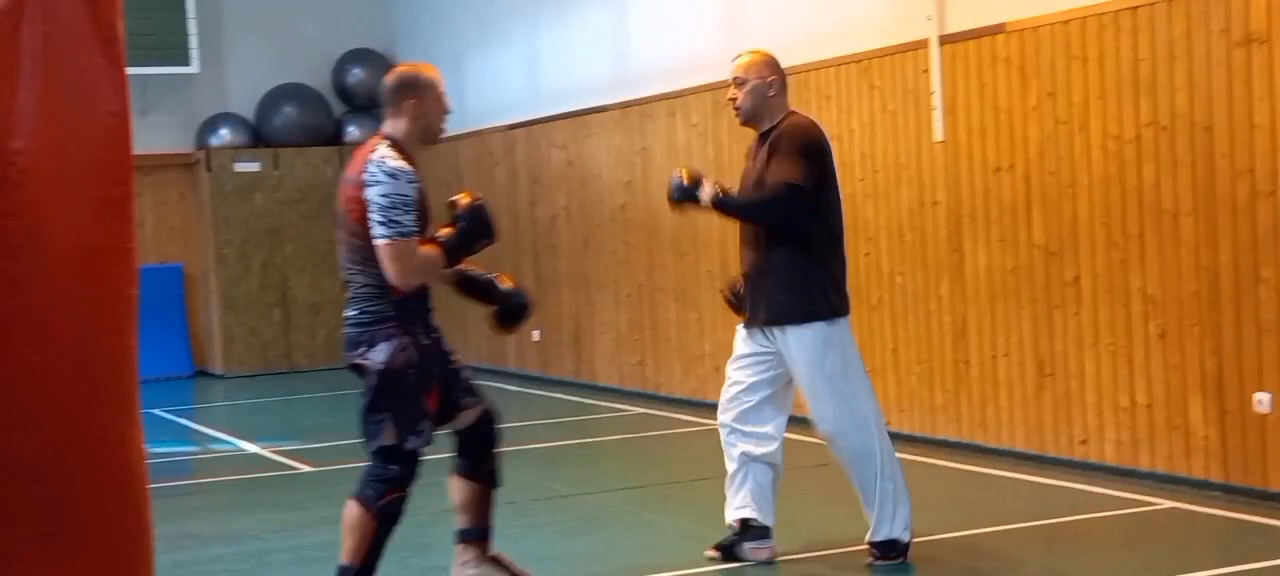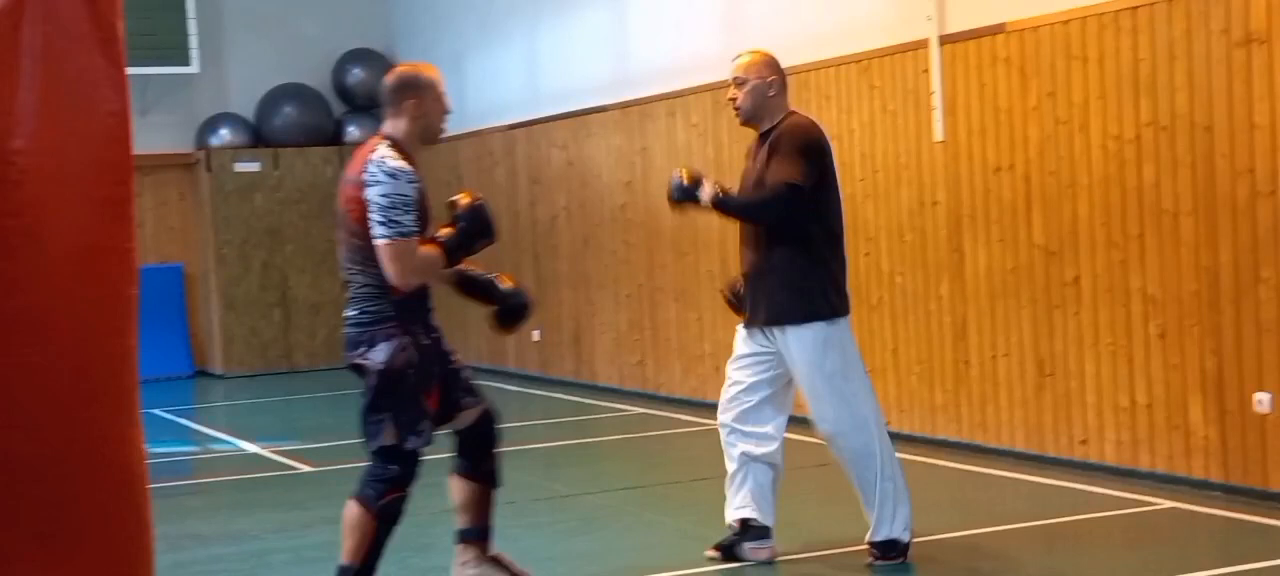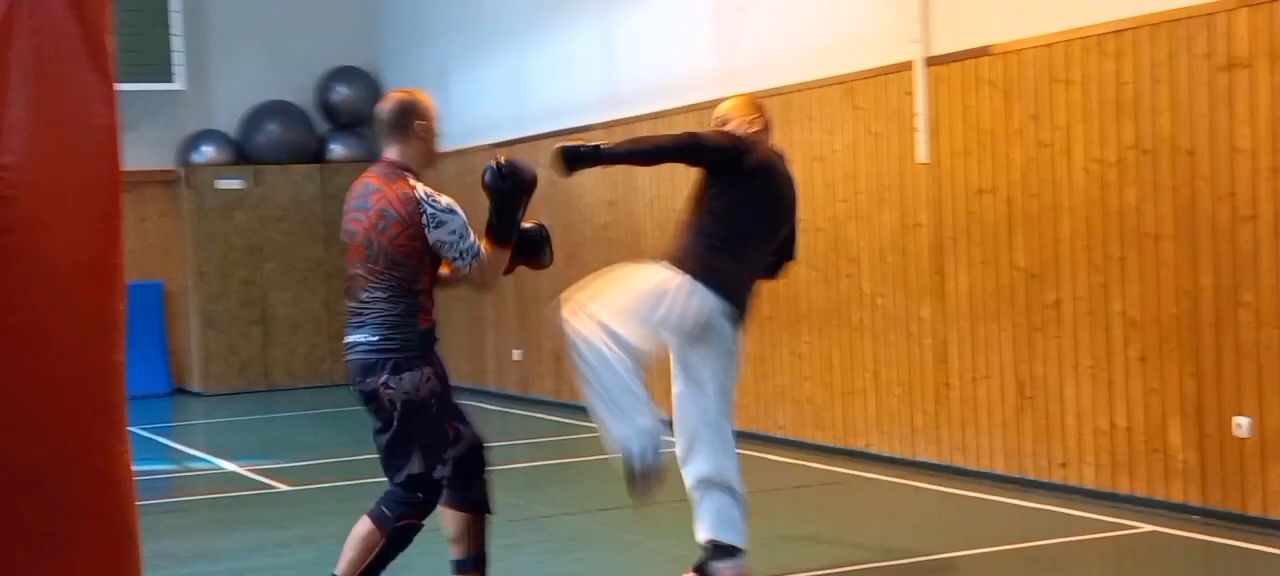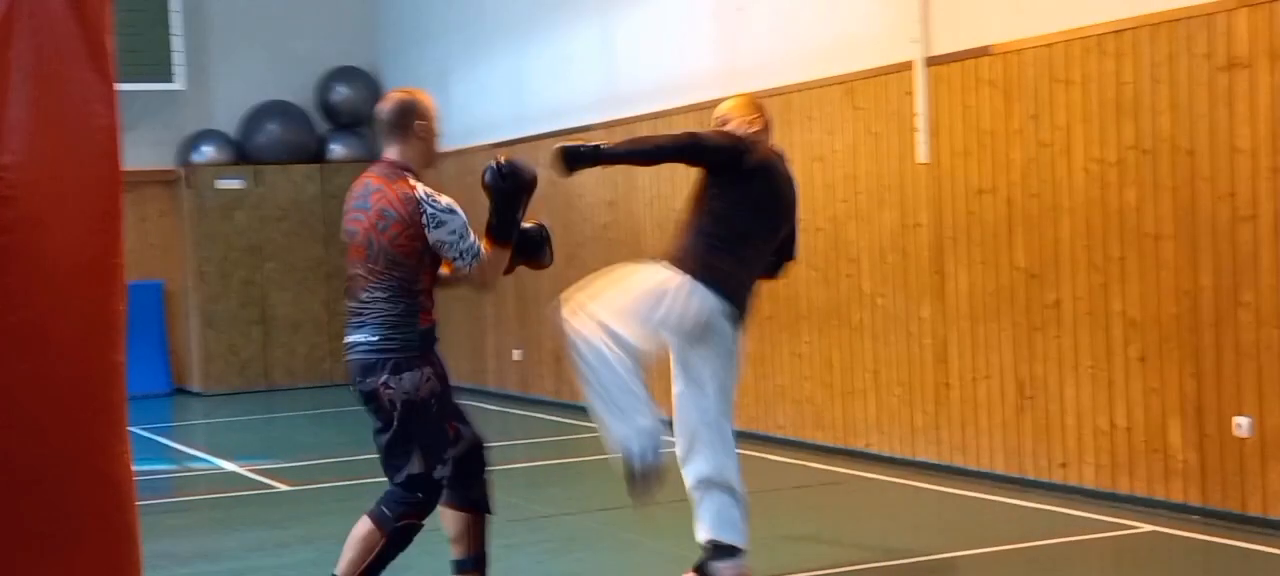
dt=0.4s
person 1, frame 1
left shoulder: (383, 162)
right shoulder: (390, 170)
right elbow: (403, 271)
left wrist: (474, 281)
right wrist: (460, 239)
left hip: (409, 330)
right hip: (387, 336)
left knee: (476, 424)
right knee: (394, 466)
person 1, frame 2
left shoulder: (382, 161)
right shoulder: (390, 171)
right elbow: (404, 271)
left wrist: (474, 280)
right wrist: (460, 239)
left hip: (408, 329)
right hip: (387, 335)
left knee: (476, 424)
right knee: (394, 465)
person 1, frame 3
left shoulder: (362, 190)
right shoulder: (429, 204)
right elbow: (483, 274)
left wrist: (505, 250)
right wrist: (507, 211)
left hip: (371, 350)
right hip: (400, 360)
left knee: (463, 456)
right knee: (415, 491)
person 1, frame 4
left shoulder: (363, 190)
right shoulder: (428, 205)
right elbow: (483, 275)
left wrist: (505, 251)
right wrist: (507, 212)
left hip: (370, 351)
right hip: (400, 360)
left knee: (462, 456)
right knee: (414, 490)
person 2, frame 1
left shoulder: (798, 136)
right shoulder: (765, 143)
left elbow: (780, 207)
left wrist: (713, 196)
right wrist: (747, 279)
left hip: (807, 310)
right hip: (765, 312)
left knee: (846, 422)
right knee: (743, 416)
left ankle: (891, 532)
right ankle: (753, 529)
person 2, frame 2
left shoulder: (798, 135)
right shoulder: (764, 144)
left elbow: (781, 207)
left wrist: (714, 197)
right wrist: (748, 279)
left hip: (806, 309)
right hip: (766, 310)
left knee: (846, 421)
right knee: (742, 416)
left ankle: (891, 532)
right ankle: (752, 528)
person 2, frame 3
left shoulder: (741, 153)
right shoulder: (782, 184)
left elbow: (670, 147)
right elbow: (774, 261)
left wrist: (590, 153)
left hip: (691, 287)
right hip: (725, 309)
left knee: (588, 315)
right knee: (706, 430)
left ankle: (640, 445)
person 2, frame 4
left shoulder: (739, 153)
right shoulder: (781, 184)
left elbow: (670, 148)
right elbow: (776, 260)
left wrist: (591, 153)
left hip: (690, 287)
right hip: (725, 309)
left knee: (588, 315)
right knee: (706, 428)
left ankle: (640, 445)
